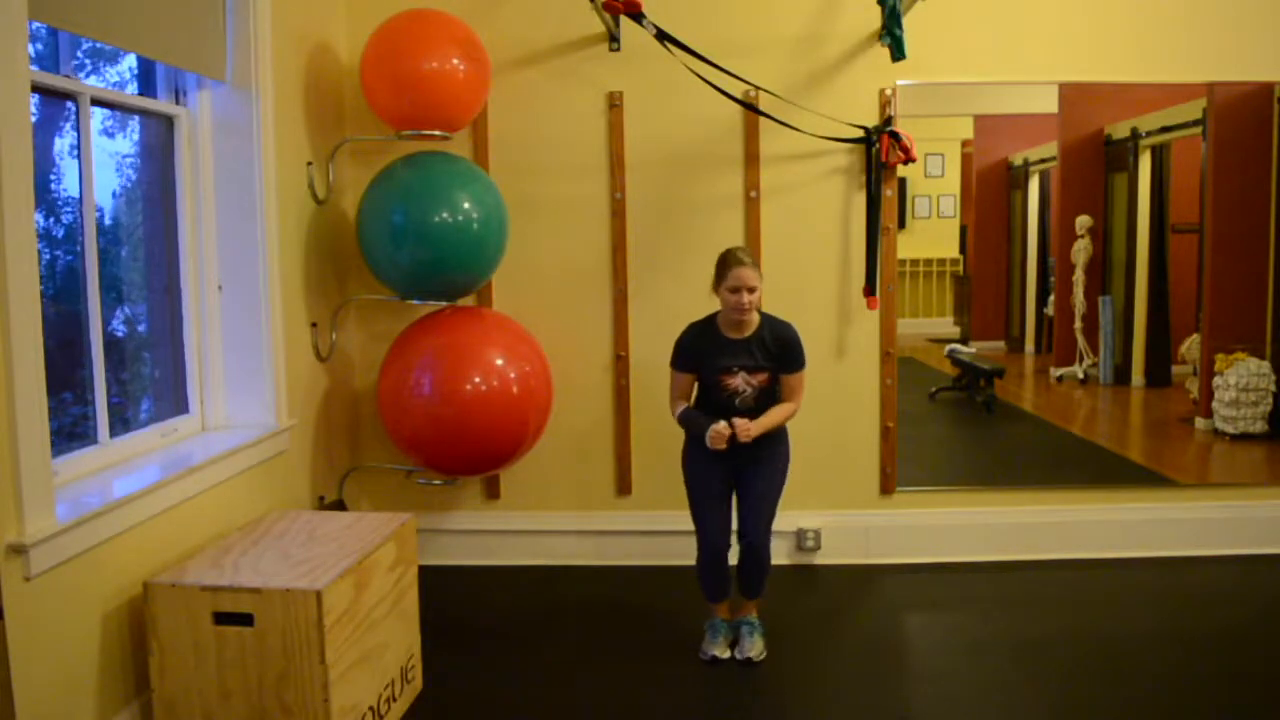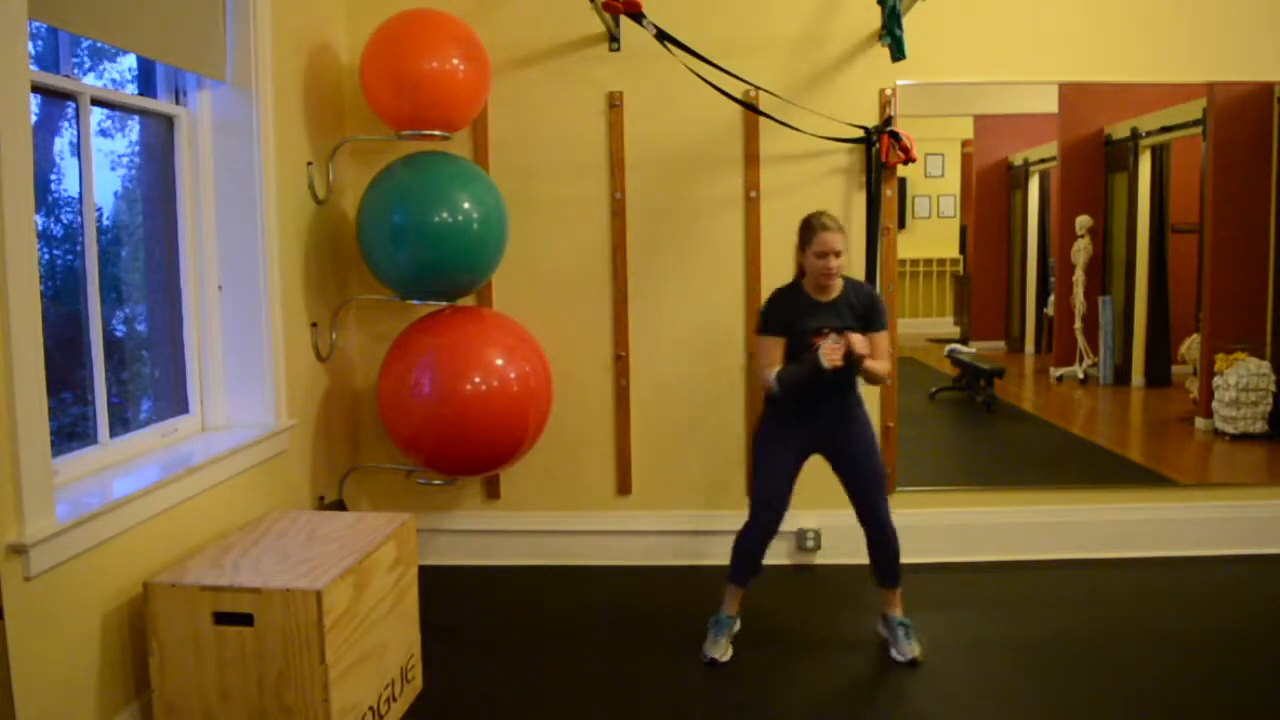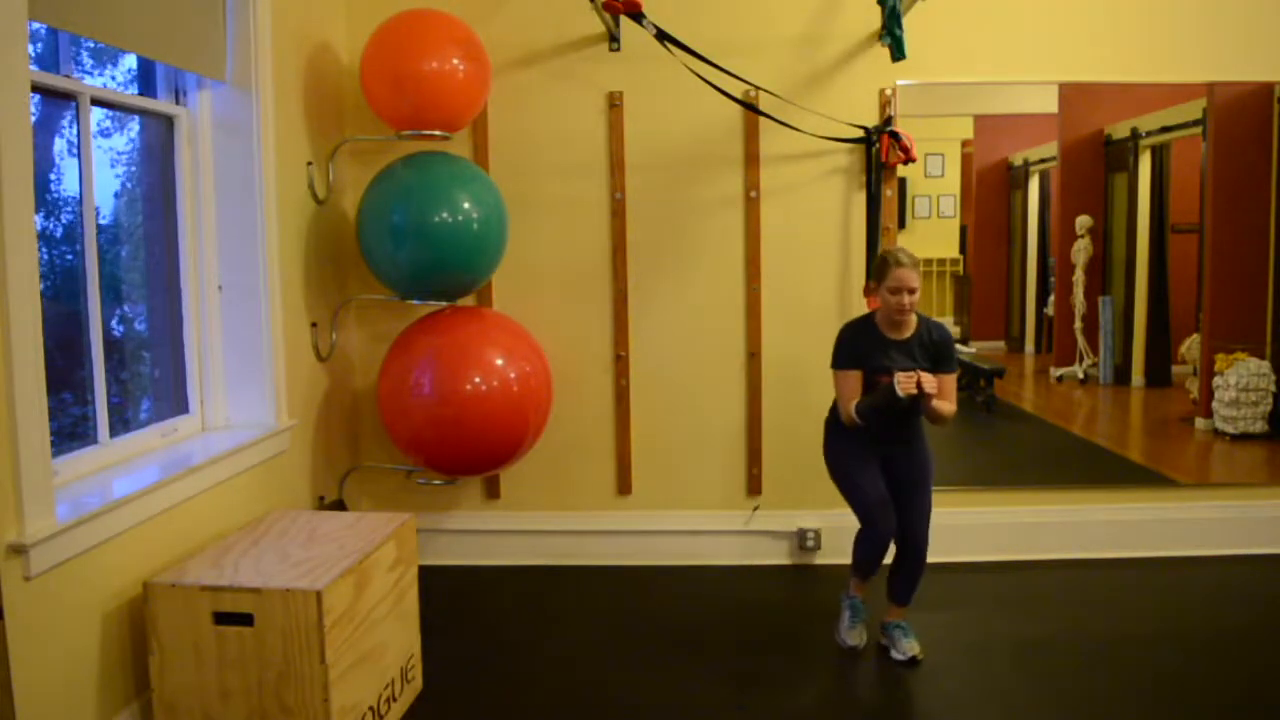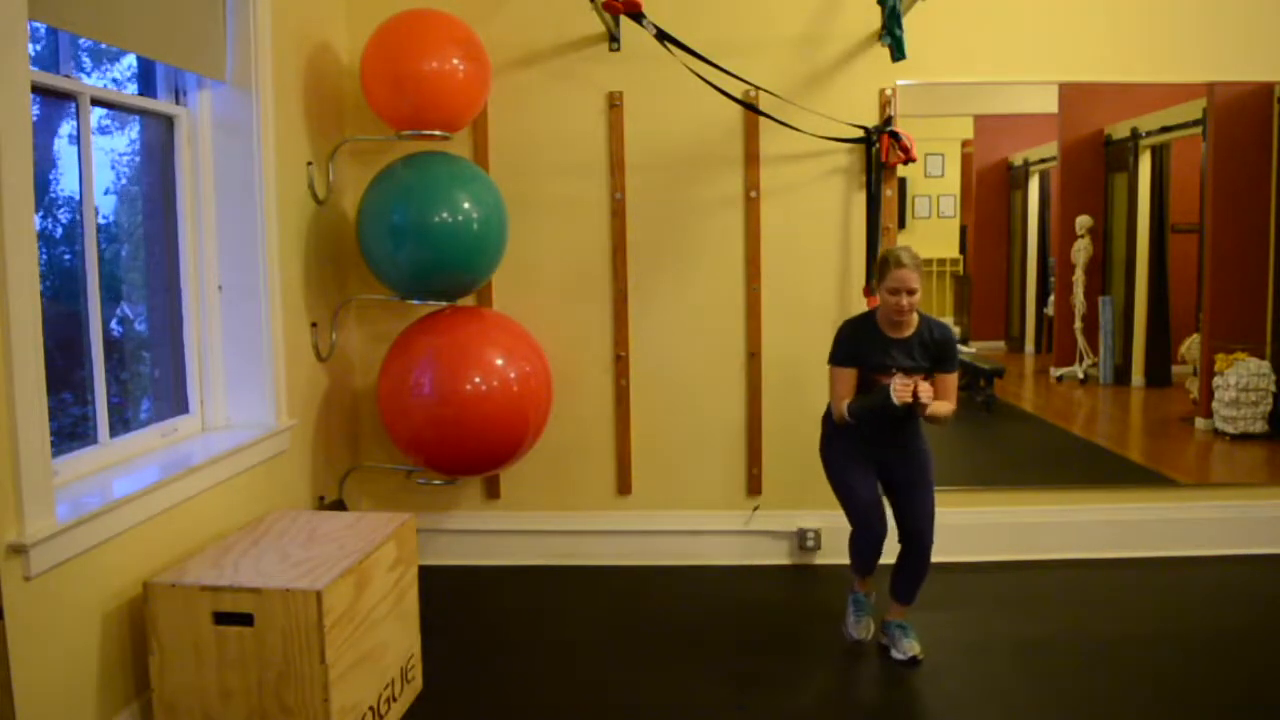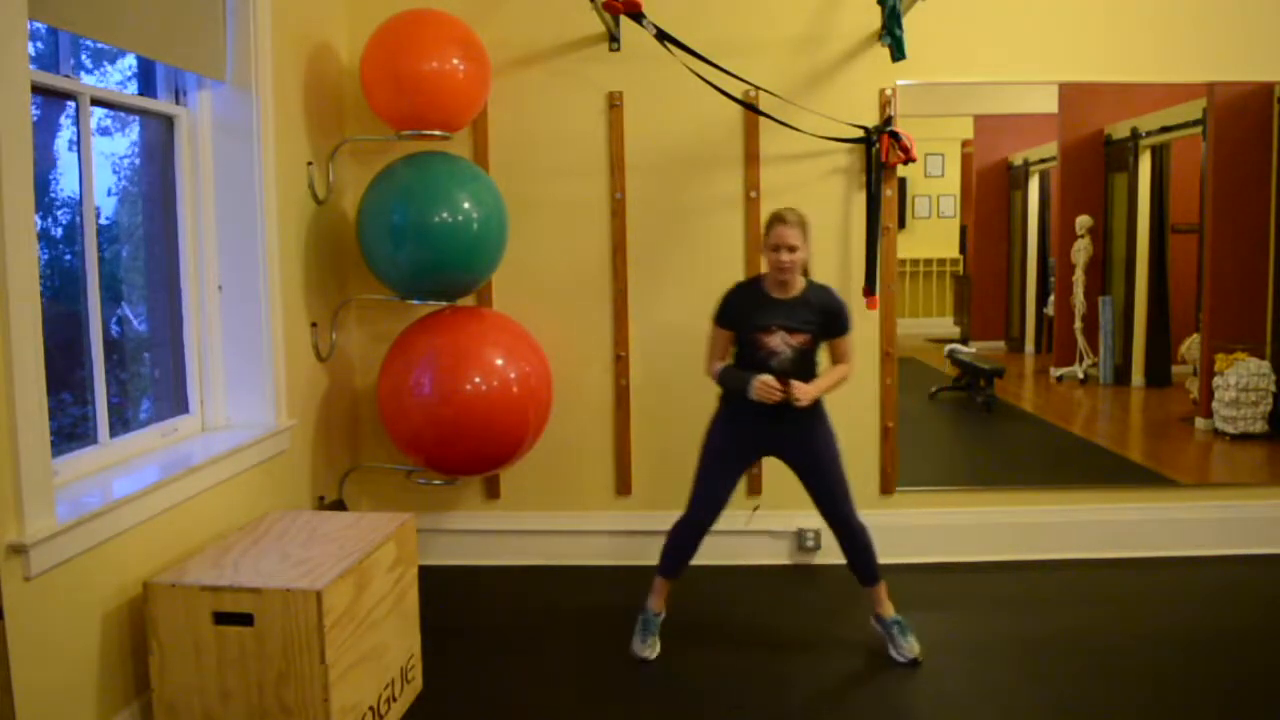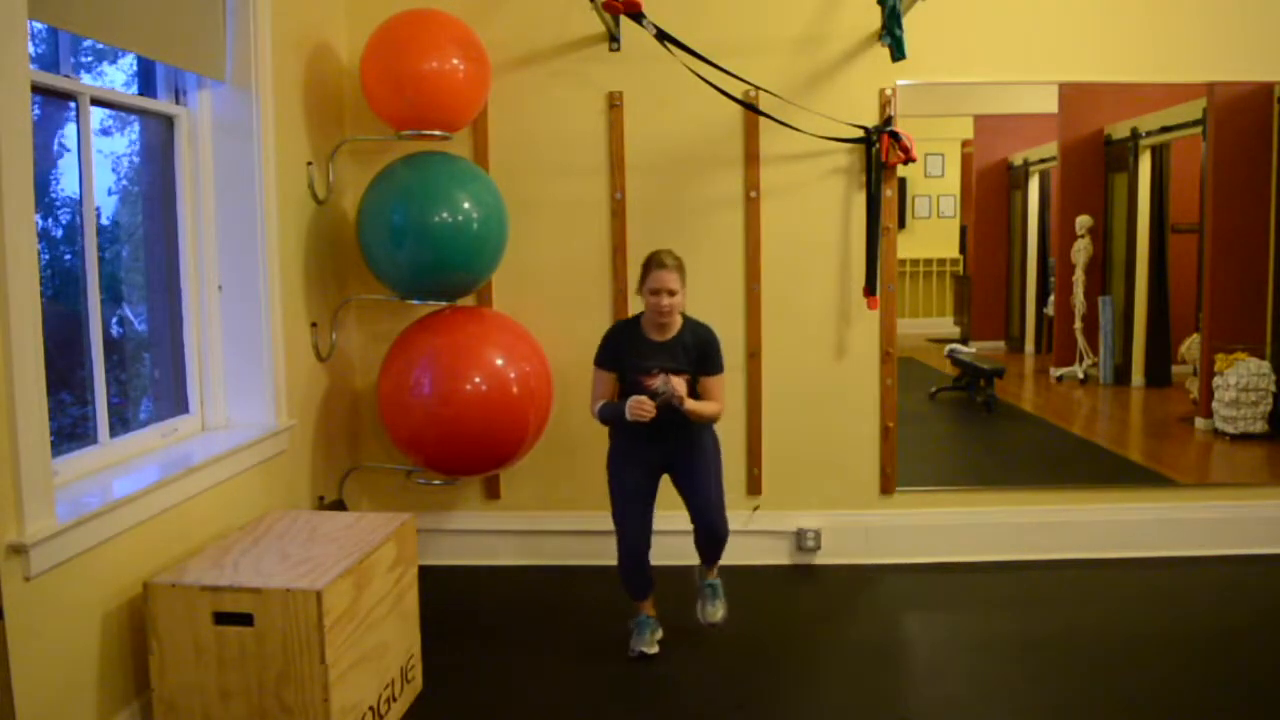
dt=0.5s
person 1, frame 1
left shoulder: (782, 336)
right shoulder: (695, 338)
left elbow: (792, 401)
right elbow: (679, 403)
left wrist: (756, 426)
right wrist: (704, 429)
left hip: (765, 449)
right hip: (708, 451)
left knee: (755, 538)
right knee: (712, 542)
left ankle: (748, 618)
right ankle: (718, 620)
person 1, frame 2
left shoulder: (865, 299)
right shoulder: (781, 304)
left elbow: (881, 375)
right elbow: (771, 381)
left wrist: (866, 361)
right wrist: (814, 363)
left hip: (844, 417)
right hip: (787, 421)
left knee: (877, 517)
right knee: (764, 521)
left ankle: (894, 618)
right ankle: (725, 617)
person 1, frame 3
left shoulder: (937, 337)
right shoulder: (854, 336)
left elbow: (946, 413)
right elbow: (849, 413)
left wrist: (930, 398)
right wrist: (891, 393)
left hip: (907, 444)
right hip: (852, 444)
left knee: (915, 541)
right knee: (880, 521)
left ankle: (894, 623)
right ankle: (854, 597)
person 1, frame 4
left shoulder: (939, 337)
right shoulder: (854, 334)
left elbow: (949, 405)
right elbow: (840, 406)
left wrist: (927, 403)
right wrist: (889, 401)
left hip: (904, 442)
right hip: (849, 442)
left knee: (920, 537)
right knee: (871, 525)
left ankle: (895, 623)
right ankle: (862, 593)
person 1, frame 5
left shoulder: (825, 301)
right shoulder: (742, 299)
left elbow: (842, 366)
right elbow: (715, 364)
left wrist: (813, 389)
right wrist: (747, 383)
left hip: (803, 422)
right hip: (743, 421)
left knee: (843, 518)
right knee: (699, 514)
left ankle: (885, 614)
right ankle: (654, 609)
person 1, frame 6
left shoulder: (702, 338)
right shoulder: (619, 338)
left elbow: (716, 409)
right elbow: (598, 406)
left wrist: (685, 402)
right wrist: (623, 410)
left hip: (691, 439)
right hip: (634, 445)
left knee: (712, 523)
right knee: (632, 541)
left ankle: (709, 575)
right ankle: (646, 616)
